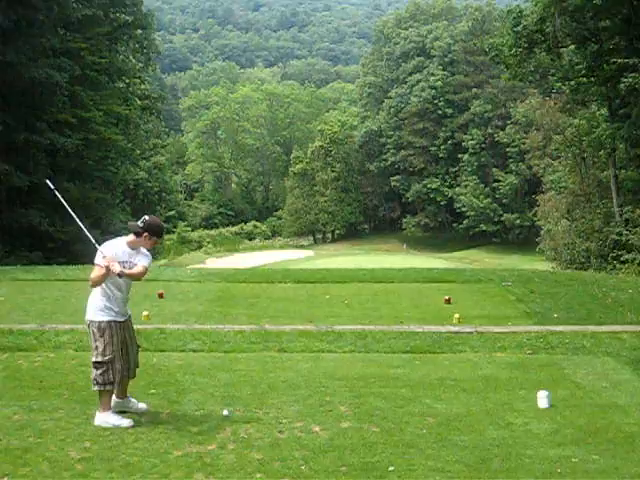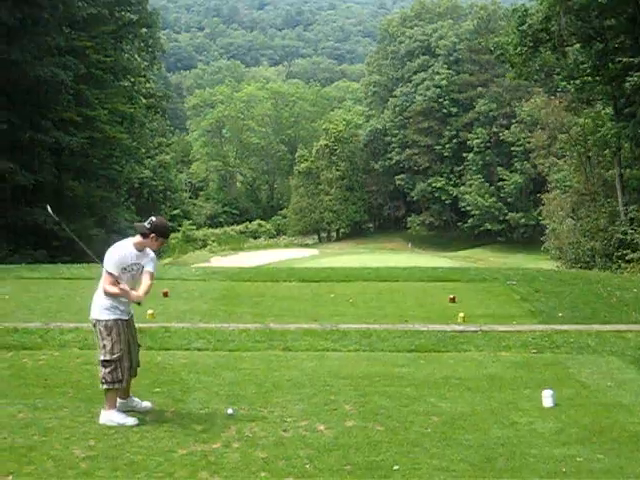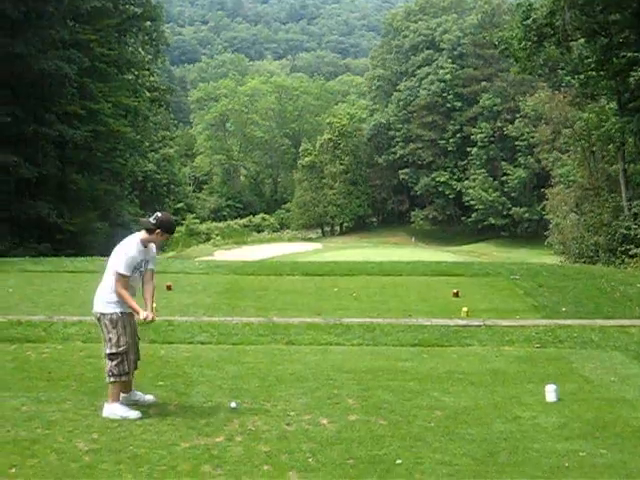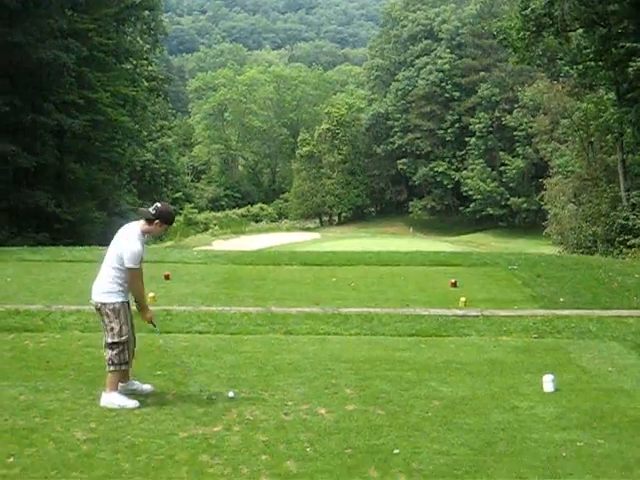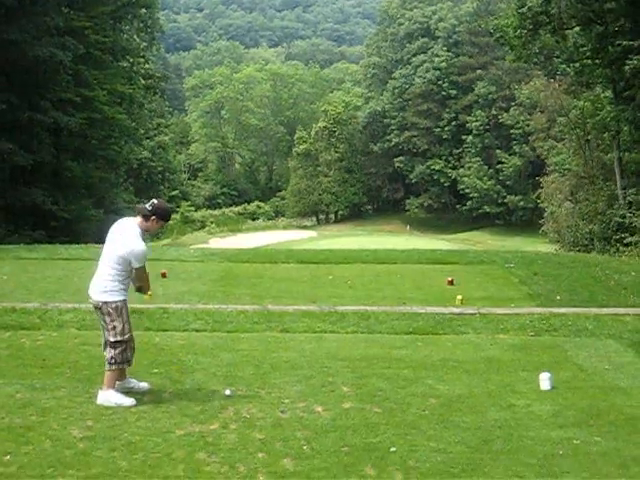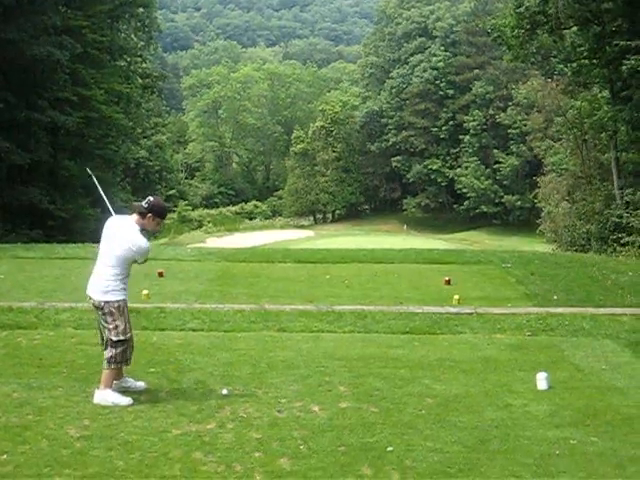
dt=0.1s
person 1, frame 1
left shoulder: (144, 256)
right shoulder: (109, 248)
left elbow: (139, 274)
right elbow: (93, 282)
left wrist: (120, 271)
right wrist: (104, 269)
left hip: (122, 314)
right hip: (101, 315)
left knee: (128, 357)
right knee: (107, 361)
left ankle: (121, 398)
right ankle: (104, 413)
person 1, frame 2
left shoulder: (149, 256)
right shoulder: (118, 251)
left elbow: (147, 282)
right elbow: (107, 288)
left wrist: (138, 295)
right wrist: (122, 292)
left hip: (124, 312)
right hip: (106, 314)
left knee: (130, 357)
right knee: (114, 360)
left ankle: (124, 399)
right ankle: (109, 411)
person 1, frame 3
left shoulder: (149, 249)
right shoulder: (129, 252)
left elbow: (149, 281)
right elbow: (120, 289)
left wrist: (149, 309)
right wrist: (139, 310)
left hip: (122, 307)
right hip: (110, 307)
left knee: (131, 350)
right knee: (119, 353)
left ankle: (127, 392)
right ankle: (112, 404)
person 1, frame 4
left shoulder: (136, 229)
right shoulder: (133, 245)
left elbow: (136, 274)
right elbow: (134, 281)
left wrist: (142, 303)
right wrist: (144, 309)
left hip: (117, 294)
right hip: (109, 296)
left knee: (127, 340)
right knee: (119, 342)
left ankle: (124, 382)
right ankle: (110, 393)
person 1, frame 5
left shoulder: (123, 223)
right shoulder: (138, 247)
right elbow: (142, 278)
left wrist: (133, 280)
right wrist: (144, 288)
left hip: (102, 290)
right hip: (110, 295)
left knee: (119, 339)
right knee: (119, 341)
left ankle: (121, 379)
right ankle: (107, 391)
person 1, frame 6
left shoulder: (115, 220)
right shoulder: (140, 243)
right elbow: (142, 260)
left hip: (100, 289)
right hip: (110, 295)
left knee: (117, 338)
right knee: (120, 340)
left ankle: (118, 379)
right ankle: (104, 391)
